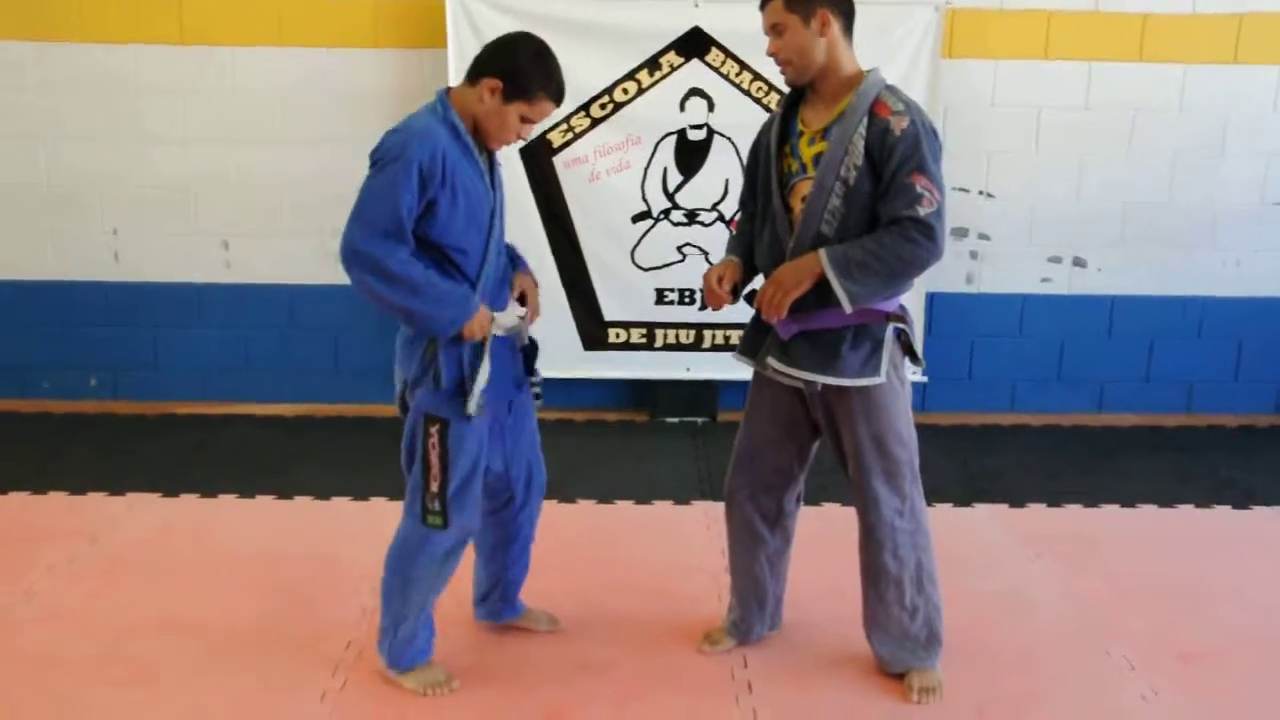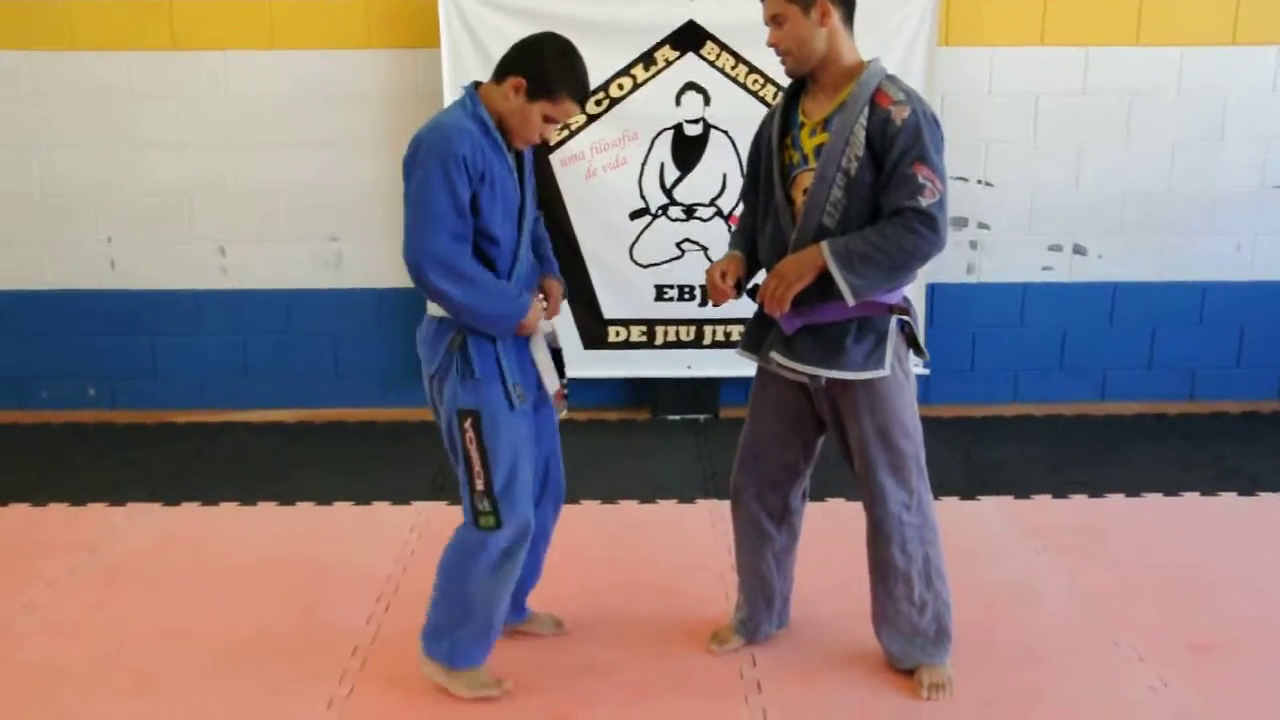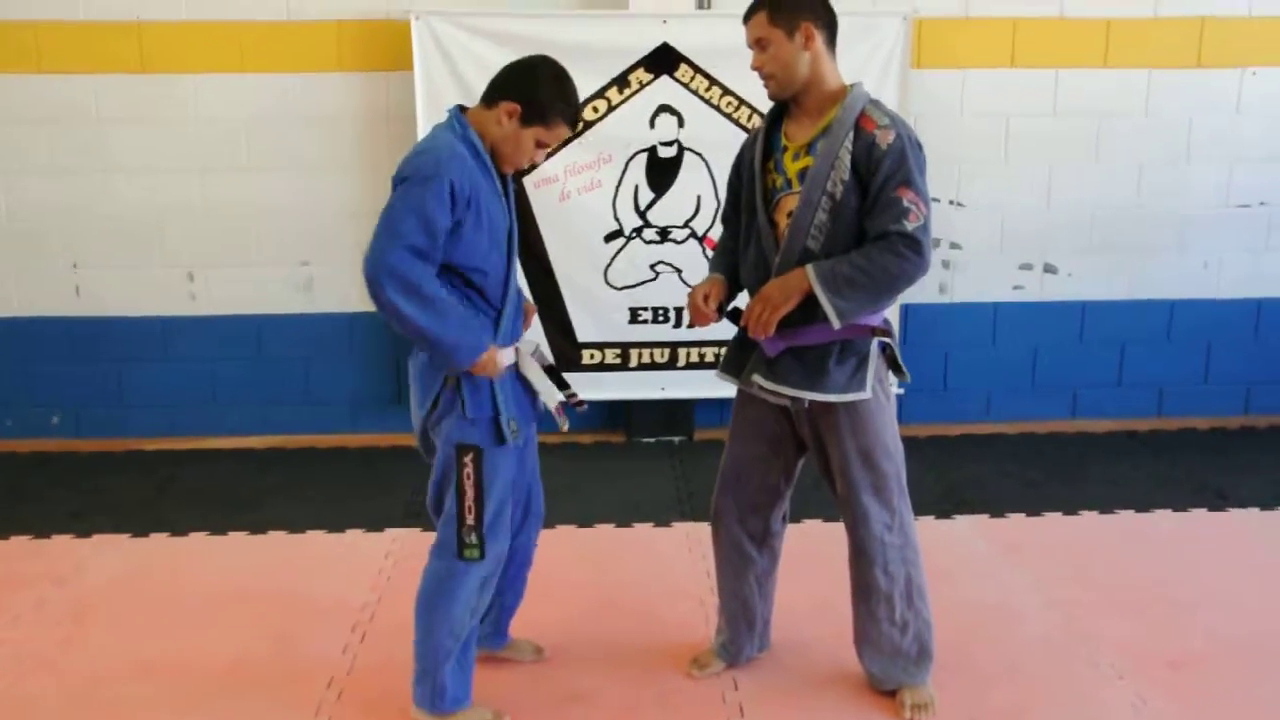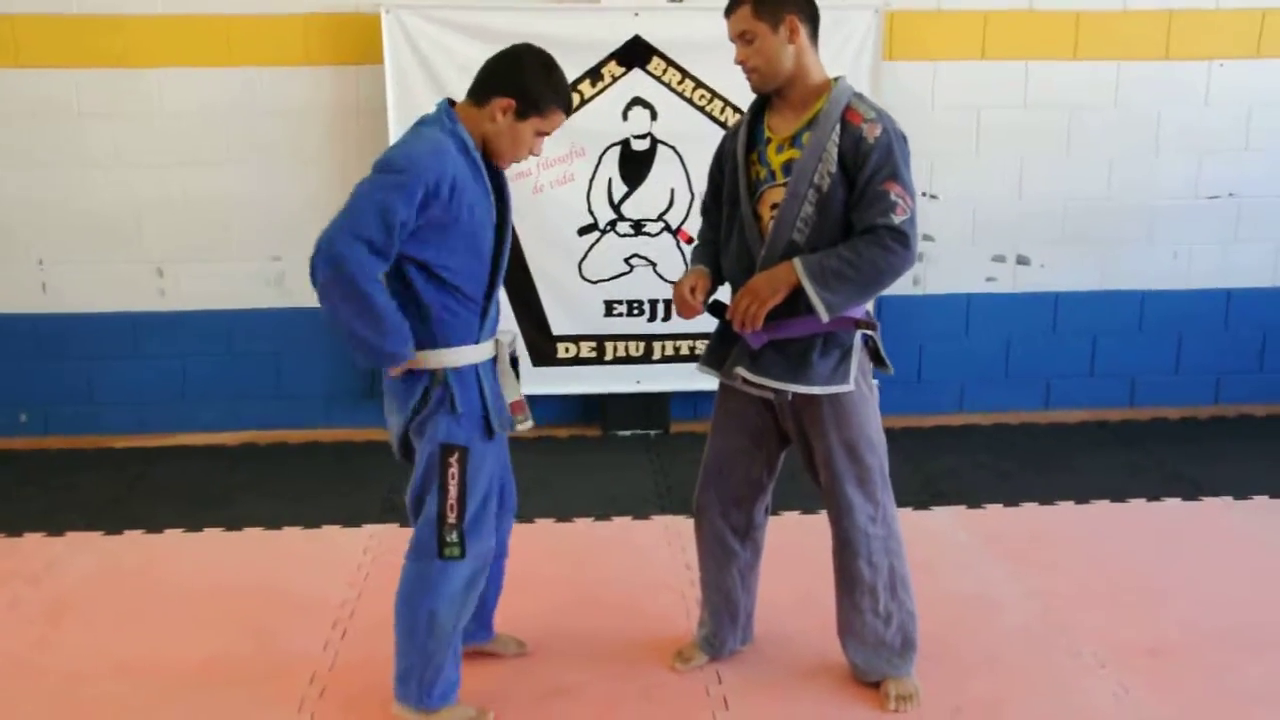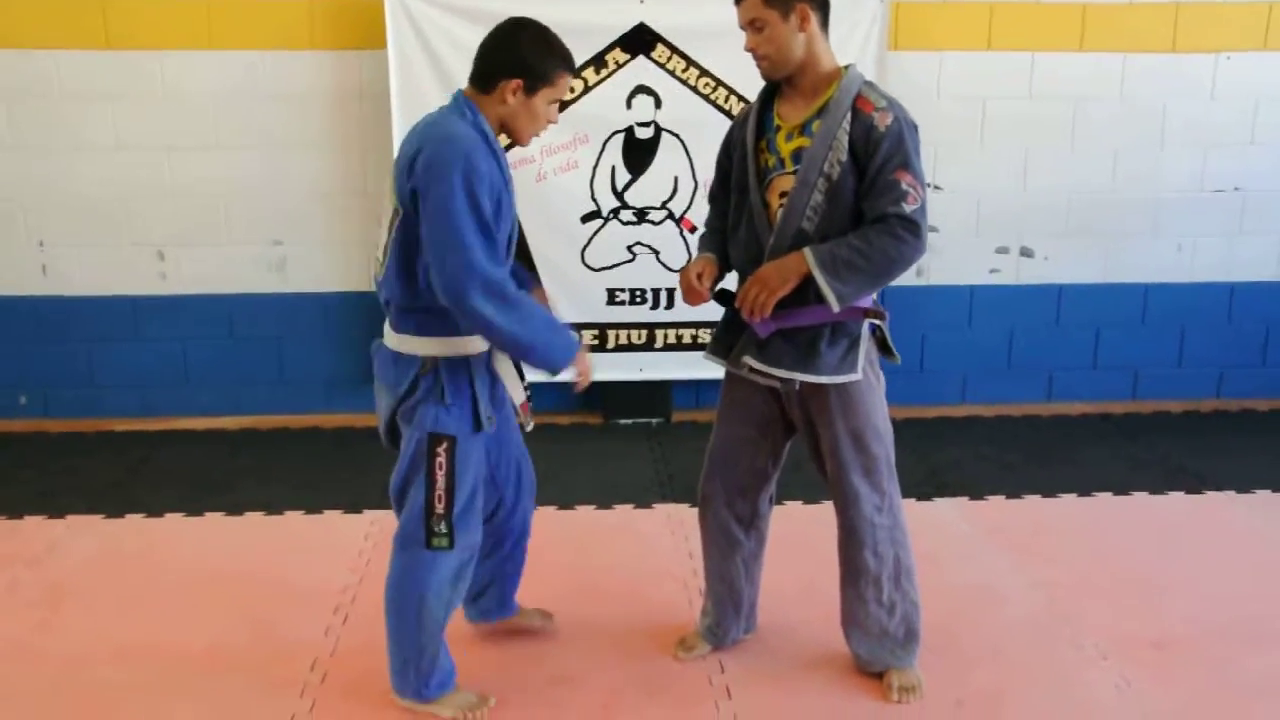
dt=0.3s
person 1, frame 1
left shoulder: (895, 122)
right shoulder: (780, 125)
left elbow: (920, 237)
left wrist: (817, 266)
right wrist: (736, 262)
left hip: (861, 347)
right hip: (784, 340)
left knee: (888, 504)
right knee: (754, 488)
left ankle: (909, 648)
right ankle: (751, 615)
person 1, frame 2
left shoulder: (896, 113)
right shoulder: (781, 118)
left elbow: (921, 227)
left wrist: (820, 258)
right wrist: (738, 256)
left hip: (864, 339)
right hip: (787, 334)
left knee: (895, 500)
right knee: (759, 486)
left ankle: (919, 643)
right ankle: (759, 613)
person 1, frame 3
left shoulder: (879, 137)
right shoulder: (762, 142)
left elbow: (906, 251)
left wrist: (805, 283)
right wrist: (720, 279)
left hip: (845, 363)
right hip: (767, 358)
left knee: (877, 523)
right knee: (740, 509)
right ankle: (739, 638)
person 1, frame 4
left shoulder: (865, 130)
right shoulder: (743, 135)
left elbow: (893, 244)
right elbow: (718, 223)
left wrist: (792, 276)
right wrist: (703, 272)
left hip: (828, 356)
right hip: (749, 351)
left knee: (860, 515)
right knee: (722, 503)
left ankle: (884, 657)
right ankle: (722, 630)
person 1, frame 5
left shoulder: (875, 119)
right shoulder: (751, 123)
left elbow: (902, 232)
right elbow: (725, 210)
left wrist: (801, 265)
right wrist: (710, 258)
left hip: (835, 344)
right hip: (755, 338)
left knee: (866, 504)
right knee: (727, 491)
left ankle: (888, 647)
right ankle: (724, 619)
person 2, frame 1
left shoulder: (479, 144)
right shoulder: (417, 146)
right elbow: (365, 250)
left wrist: (517, 271)
right wrist: (457, 313)
left hip: (499, 347)
right hip: (446, 358)
left knee: (519, 487)
right knee: (443, 514)
left ankle: (499, 604)
right ankle: (403, 650)
person 2, frame 2
left shoulder: (511, 141)
right shoulder: (449, 142)
right elbow: (433, 259)
left wrist: (547, 274)
right wrist: (514, 311)
left hip: (521, 344)
right hip: (473, 352)
left knee: (540, 492)
right knee: (502, 515)
left ankle: (506, 609)
right ankle: (452, 651)
person 2, frame 3
left shoulder: (483, 161)
right shoulder: (441, 166)
right elbow: (393, 269)
left wrist: (513, 305)
right wrist: (470, 347)
left hip: (499, 379)
right hip: (466, 386)
left knee: (518, 520)
right knee: (472, 543)
left ankle: (489, 634)
person 2, frame 4
left shoulder: (469, 153)
right shoulder: (427, 162)
right elbow: (340, 255)
right wrist: (390, 348)
left hip: (472, 371)
right hip: (445, 383)
left knee: (491, 516)
right knee: (453, 541)
left ankle: (471, 630)
person 2, frame 5
left shoulder: (463, 139)
right shoulder: (455, 151)
right elbow: (469, 280)
left wrist: (538, 338)
right wrist: (560, 346)
left hip: (467, 359)
right hip: (435, 369)
left knee: (510, 487)
right knee: (439, 532)
left ankle: (492, 602)
person 3, frame 1
left shoulder: (724, 145)
right shoulder: (668, 143)
left elbow: (737, 186)
right elbow: (651, 183)
left wrist: (718, 213)
right wrist: (668, 211)
left hip: (711, 223)
right hip: (673, 221)
right knee: (643, 258)
left ankle: (705, 251)
right ankle: (686, 250)
person 3, frame 2
left shoulder: (721, 140)
right shoulder: (664, 139)
left elbow: (736, 181)
right elbow: (649, 178)
left wrist: (716, 208)
right wrist: (665, 206)
left hip: (709, 218)
right hip: (672, 217)
right knee: (641, 255)
left ankle: (704, 246)
right ankle: (684, 245)
person 3, frame 3
left shoulder: (695, 162)
right shoulder: (638, 161)
left elbow: (710, 203)
right elbow: (623, 201)
left wrist: (690, 230)
right wrist: (639, 228)
left hip: (683, 240)
right hip: (646, 239)
left knee: (702, 281)
right knee: (616, 277)
left ankle: (679, 267)
right ankle: (657, 267)
person 3, frame 4
left shoulder: (668, 154)
right shoulder: (612, 154)
left elbow: (684, 196)
right elbow: (596, 194)
left wrist: (665, 223)
right wrist: (613, 222)
left hip: (657, 232)
right hip: (620, 232)
left knee: (676, 274)
right knee: (590, 271)
left ankle: (653, 259)
right ankle: (631, 260)
person 3, frame 5
left shoulder: (672, 142)
right shoulder: (615, 141)
left elbow: (687, 183)
right elbow: (600, 182)
left wrist: (668, 211)
right wrist: (616, 210)
left hip: (660, 222)
right hip: (622, 221)
left knee: (678, 262)
right knee: (594, 259)
left ankle: (655, 248)
right ankle: (630, 249)
